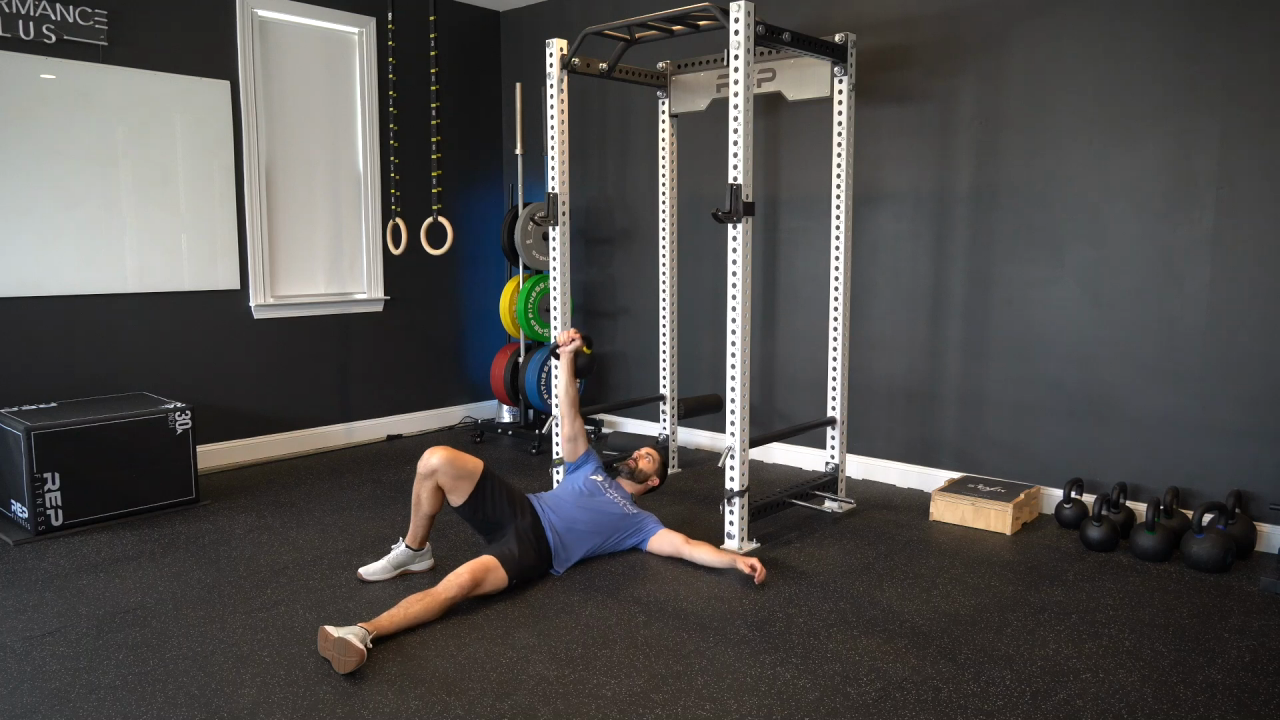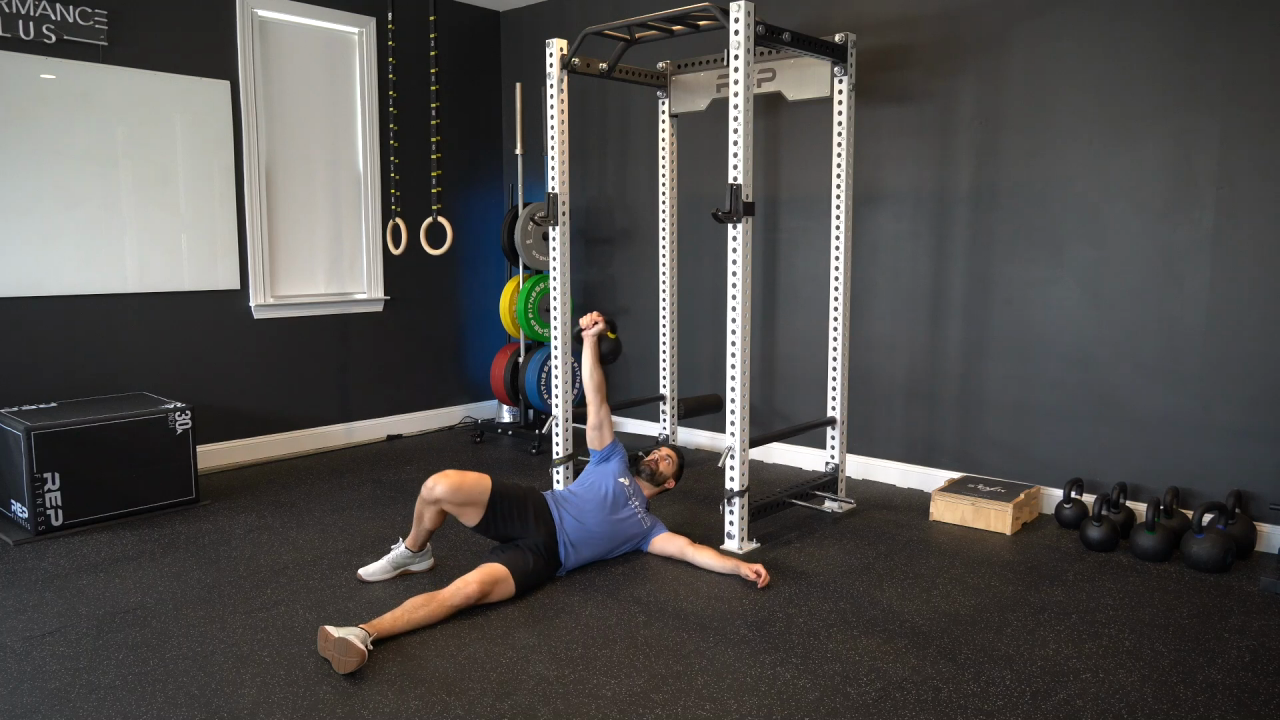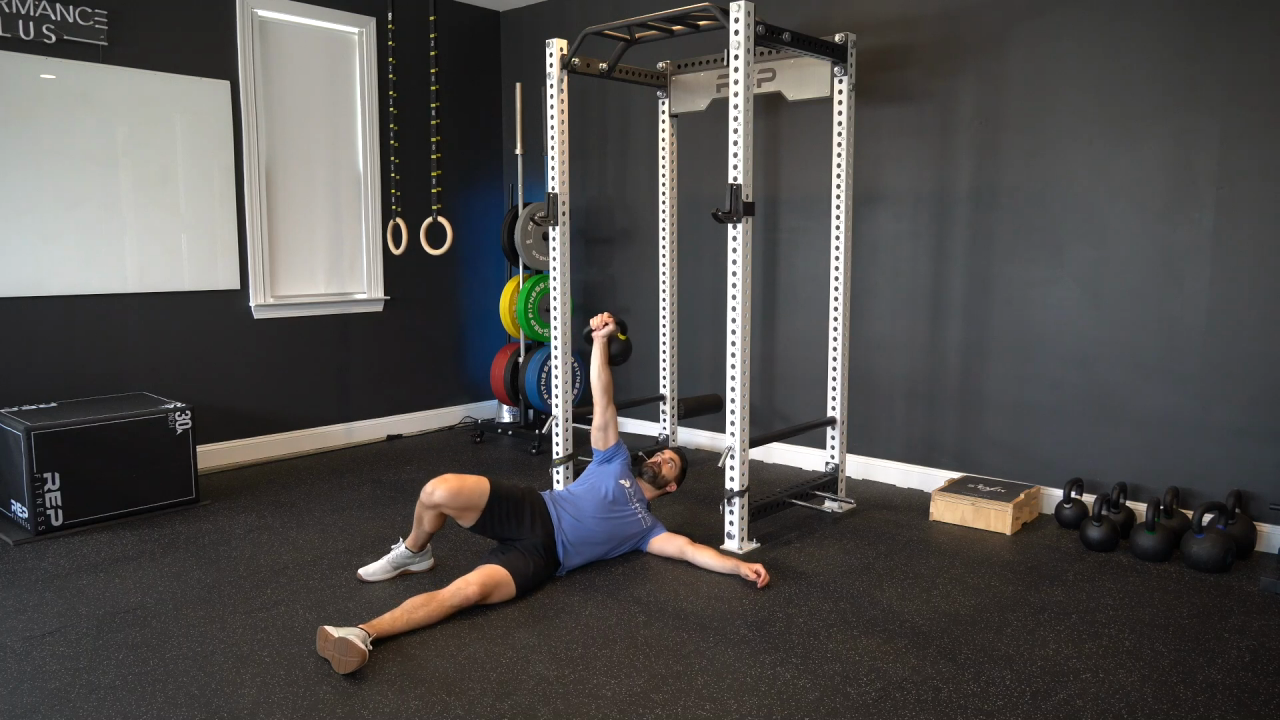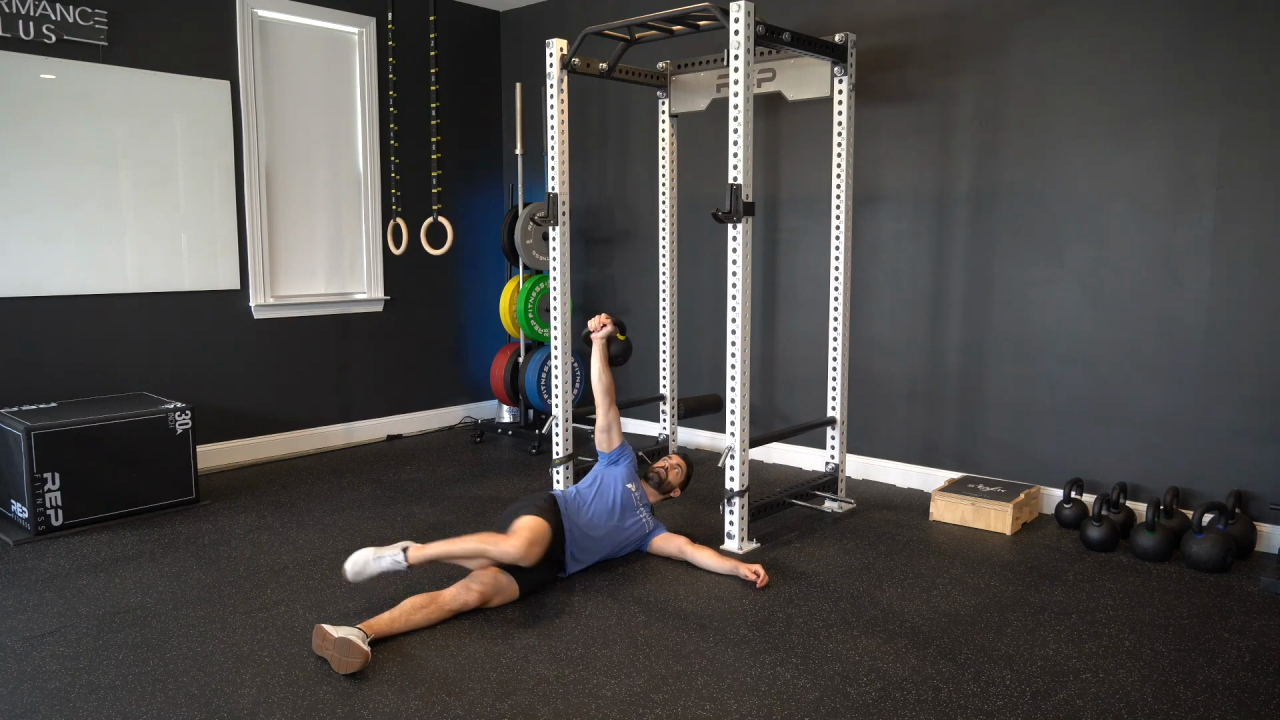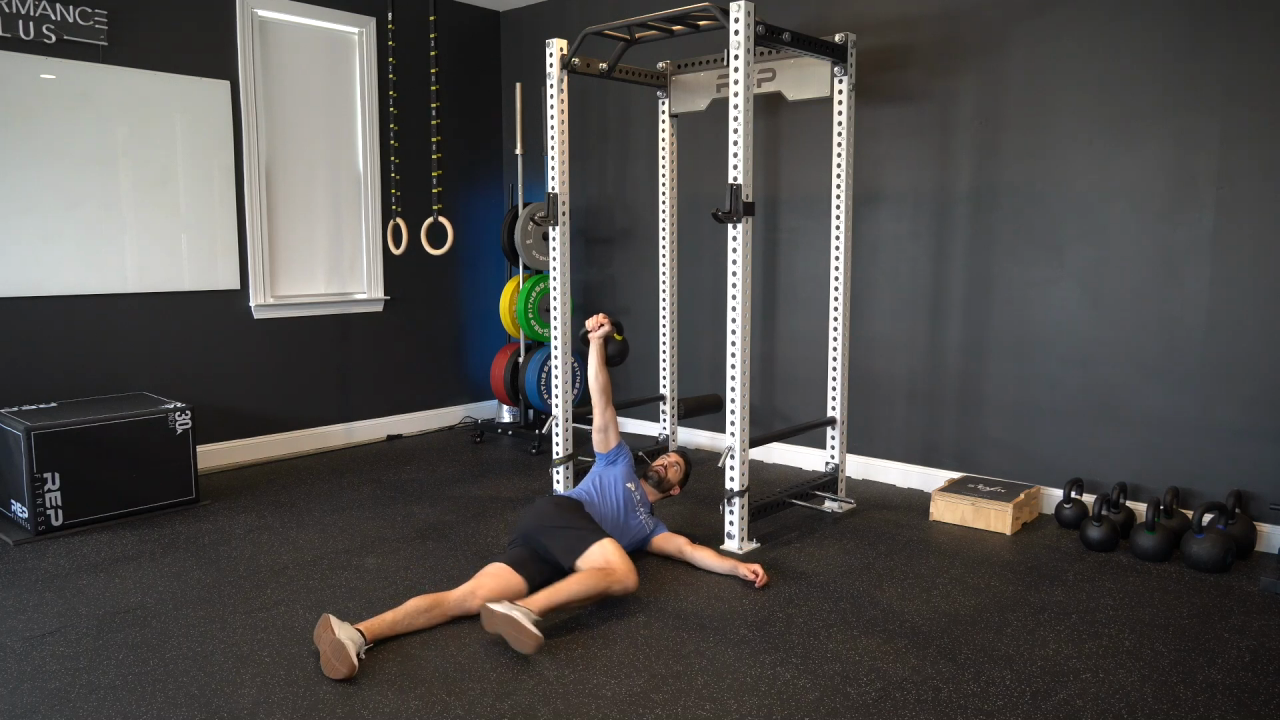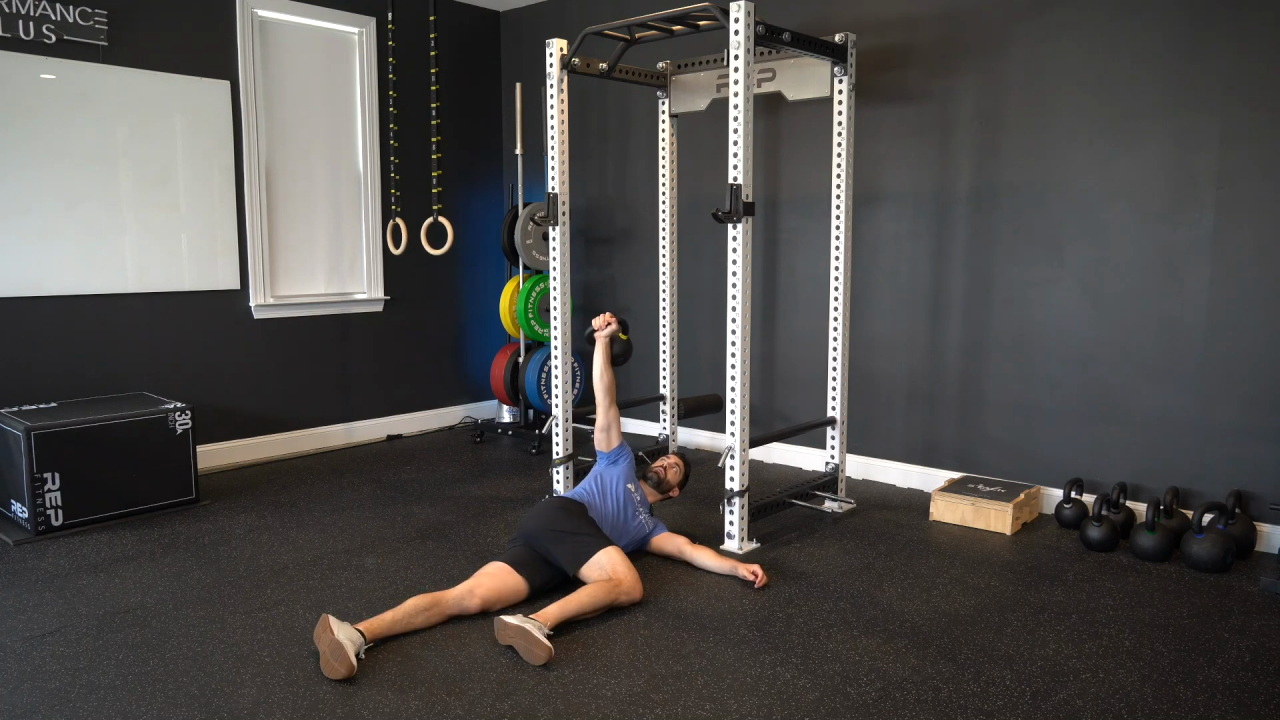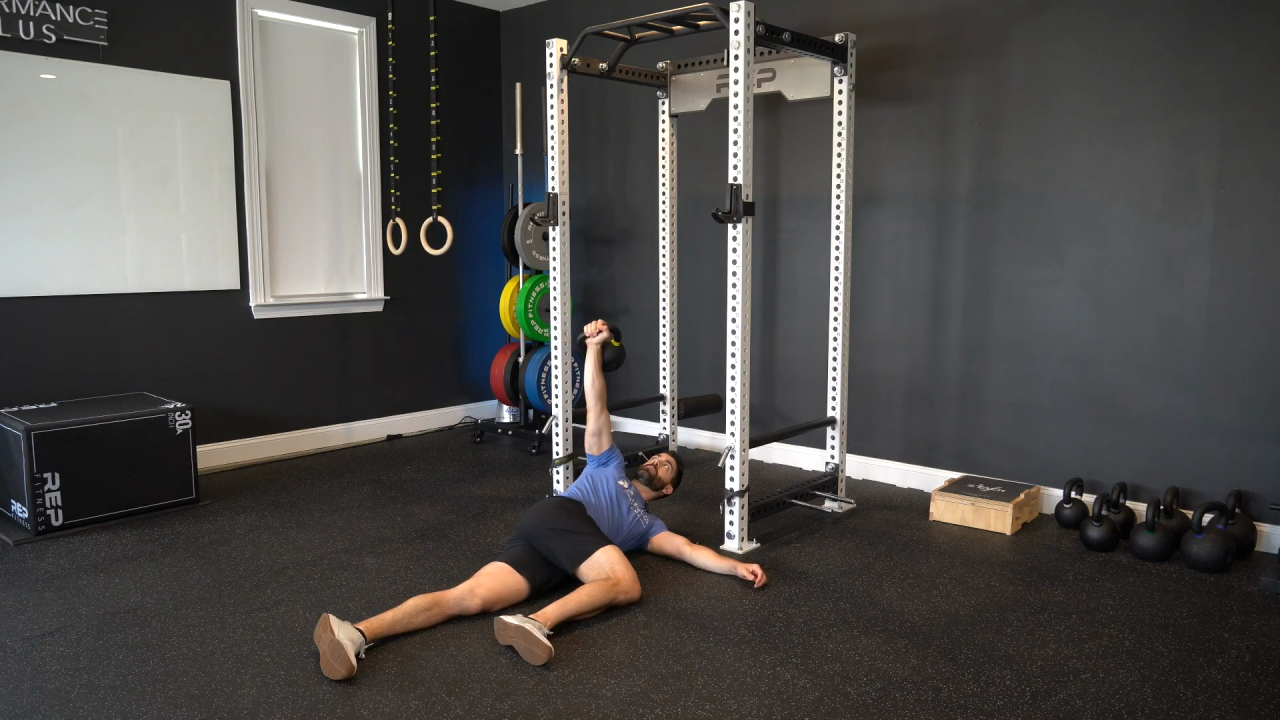
dt=0.4s
person 1, frame 1
left shoulder: (639, 523)
right shoulder: (590, 469)
left elbow: (684, 546)
right elbow: (570, 419)
left wrist: (735, 558)
right wrist: (567, 358)
left hip: (532, 548)
right hip: (516, 510)
left knee: (459, 584)
right knee: (436, 459)
left ankle: (365, 632)
right ankle: (414, 551)
person 1, frame 2
left shoulder: (646, 526)
right shoulder: (614, 461)
left elbow: (689, 550)
right elbow: (596, 404)
left wrist: (743, 566)
right wrist: (591, 339)
left hip: (541, 555)
right hip: (531, 511)
left knee: (467, 591)
right knee: (442, 487)
left ankle: (364, 632)
right ankle: (414, 551)
person 1, frame 3
left shoulder: (646, 526)
right shoulder: (617, 462)
left elbow: (689, 549)
right elbow: (603, 405)
left wrist: (741, 565)
right wrist: (600, 340)
left hip: (540, 556)
right hip: (530, 511)
left knee: (468, 591)
right knee: (440, 492)
left ankle: (365, 633)
right ankle: (414, 552)
person 1, frame 4
left shoulder: (649, 528)
right shoulder: (622, 463)
left elbow: (690, 550)
right elbow: (605, 406)
left wrist: (740, 567)
right wrist: (600, 341)
left hip: (551, 561)
right hip: (548, 513)
left knee: (470, 595)
right knee: (521, 547)
left ankle: (362, 632)
right ankle: (403, 553)
person 1, frame 5
left shoulder: (649, 526)
right shoulder: (619, 462)
left elbow: (688, 550)
right elbow: (602, 405)
left wrist: (739, 567)
right wrist: (596, 341)
left hip: (552, 554)
right hip: (556, 516)
left knee: (465, 597)
person 1, frame 6
left shoulder: (649, 526)
right shoulder: (619, 462)
left elbow: (689, 550)
right elbow: (606, 406)
left wrist: (738, 566)
right wrist: (604, 340)
left hip: (553, 559)
right hip: (560, 518)
left knee: (468, 599)
left ankle: (356, 634)
person 1, frame 7
left shoulder: (647, 524)
right shoulder: (609, 465)
left elbow: (688, 550)
right elbow: (596, 411)
left wrist: (738, 567)
right wrist: (593, 347)
left hip: (554, 560)
right hip: (556, 517)
left knee: (470, 598)
